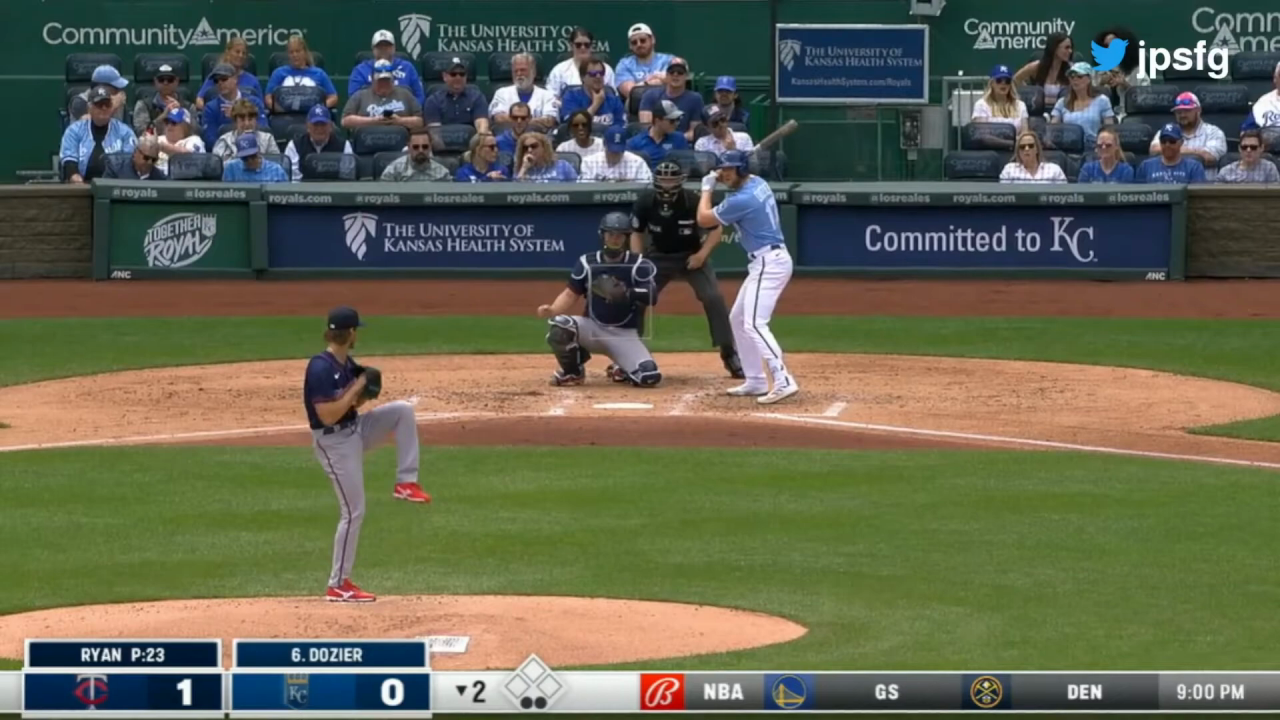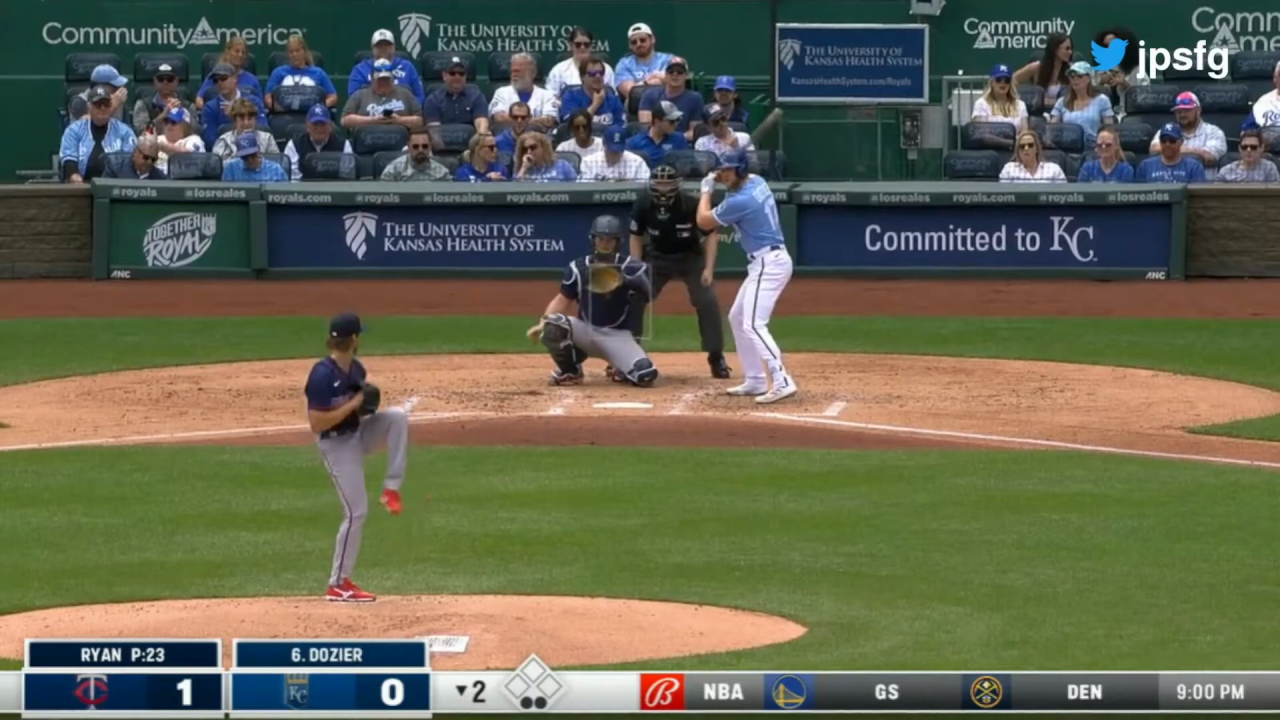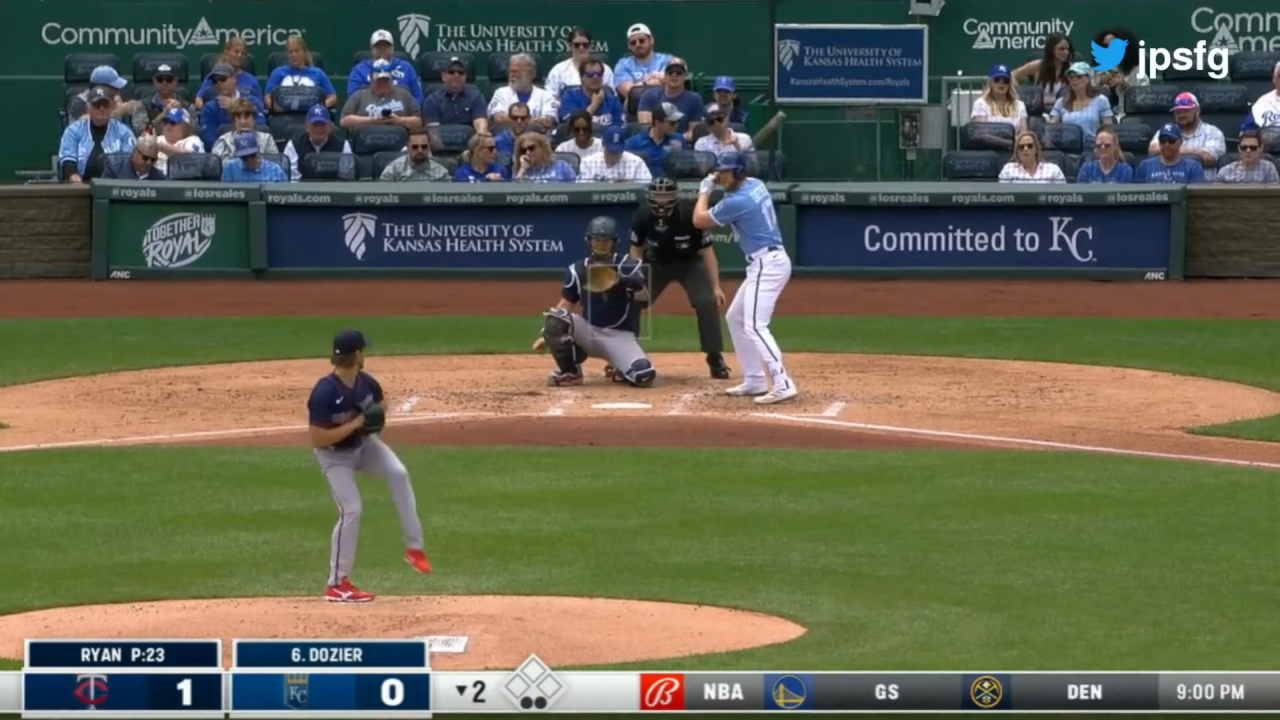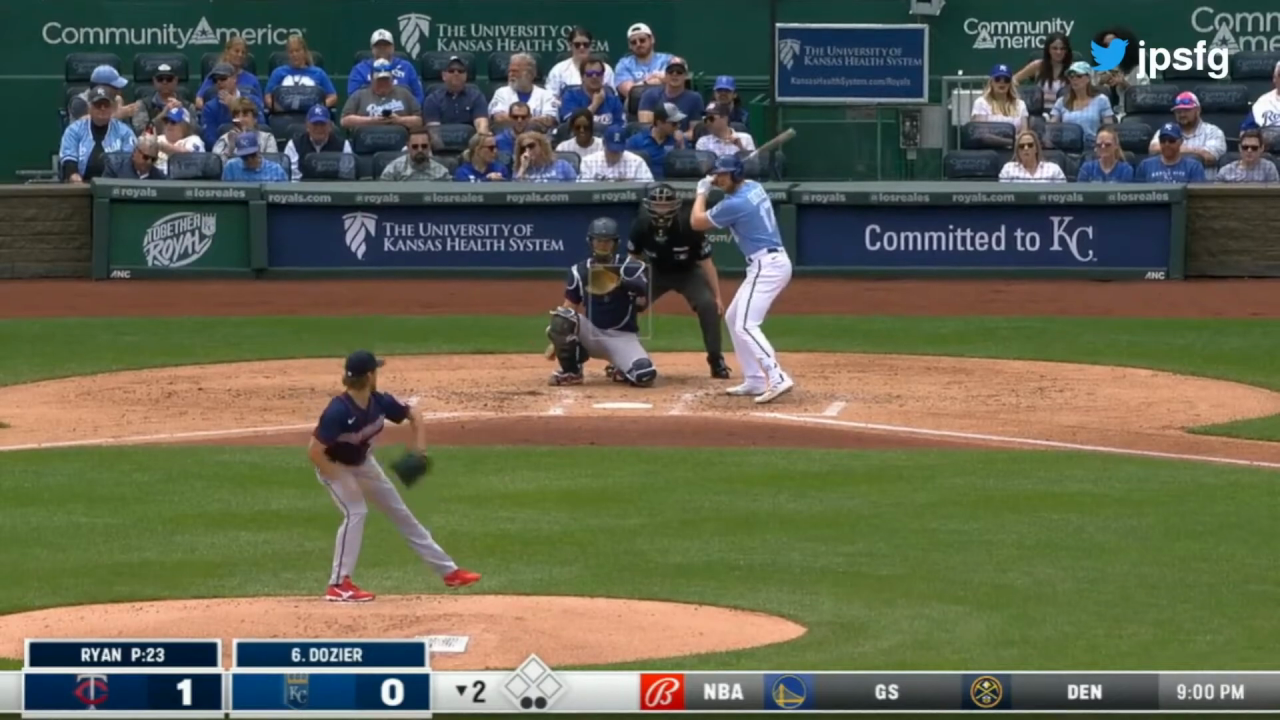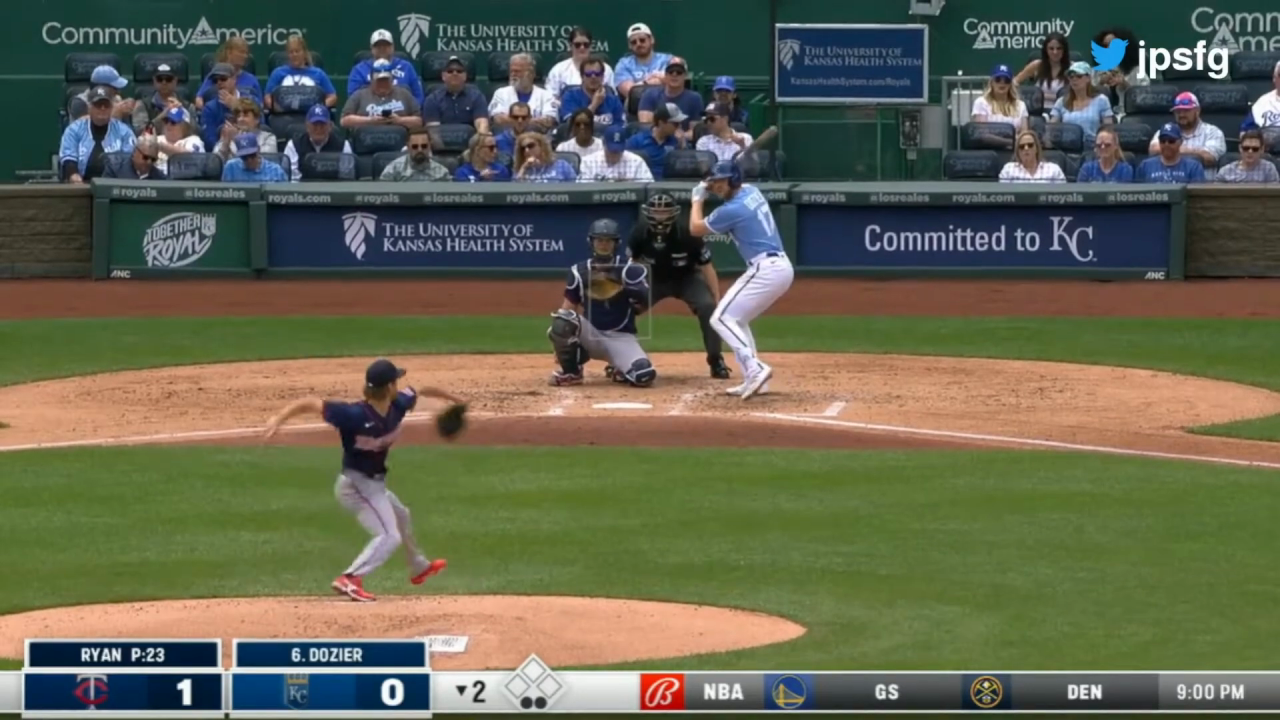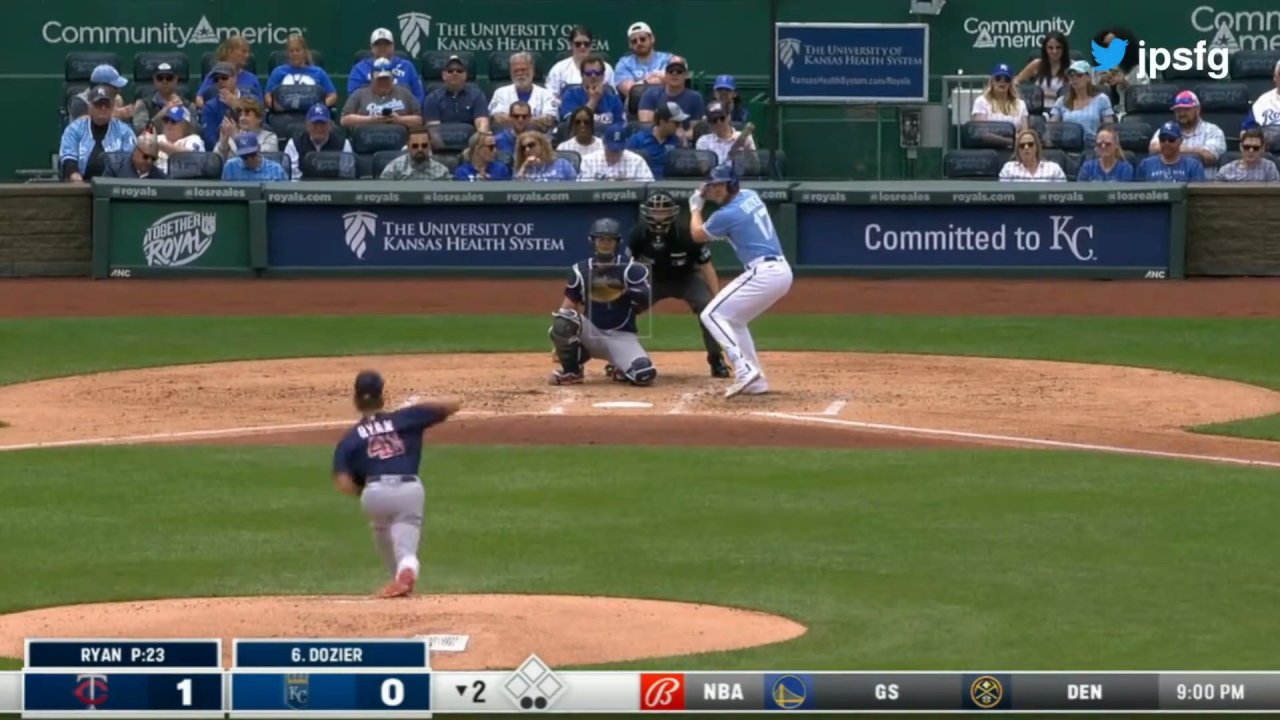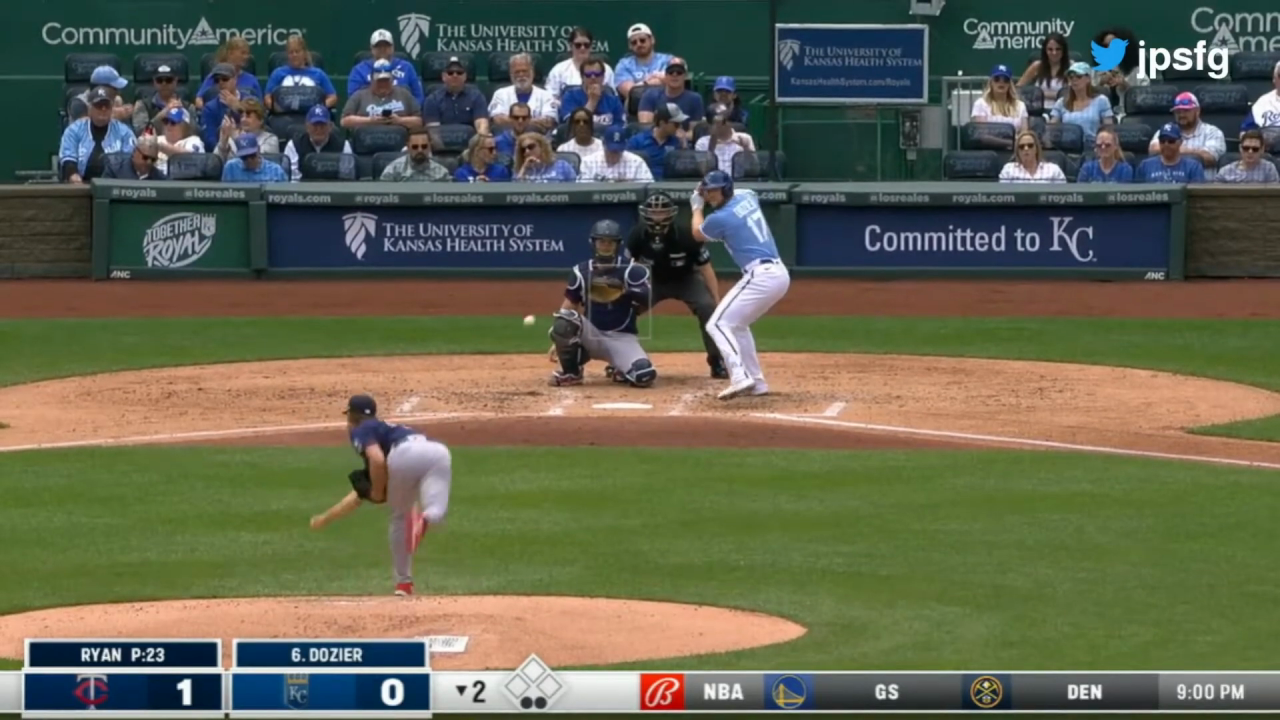
dt=0.2s
person 1, frame 1
left shoulder: (348, 362)
right shoulder: (320, 368)
right elbow: (328, 416)
left wrist: (366, 389)
right wrist: (357, 390)
left hip: (356, 430)
right hip: (335, 443)
left knee: (403, 410)
right knee: (354, 512)
left ankle: (406, 481)
right ankle: (338, 586)
person 1, frame 2
left shoulder: (355, 367)
right shoulder: (322, 376)
right elbow: (317, 424)
left wrist: (368, 400)
right wrist: (353, 404)
left hip: (362, 431)
right hip: (337, 446)
left knee: (398, 416)
right knee: (357, 512)
left ankle: (392, 488)
right ankle: (338, 585)
person 1, frame 3
left shoulder: (364, 381)
right shoulder: (323, 392)
left elbow: (381, 398)
right elbow: (315, 439)
left wrist: (375, 417)
right wrist: (356, 423)
left hip: (363, 442)
right hip: (334, 455)
left knee: (398, 473)
right knee: (352, 511)
left ankle: (414, 547)
right ankle: (338, 584)
person 1, frame 4
left shoulder: (380, 401)
right shoulder: (338, 411)
left elbow: (414, 416)
right elbow: (314, 452)
left wrist: (419, 448)
right wrist: (344, 481)
left hip: (364, 463)
right hip: (334, 469)
left knee: (402, 516)
right knee: (356, 513)
left ankle: (449, 571)
right ankle: (338, 585)
person 1, frame 5
left shoulder: (397, 402)
right shoulder: (354, 414)
left elbow: (419, 391)
right elbow: (308, 403)
left wrist: (450, 397)
right wrist: (277, 419)
left hip: (374, 483)
right hip: (357, 485)
left knee: (401, 518)
right knee: (390, 537)
left ankle: (420, 567)
right ankle: (348, 579)
person 1, frame 6
left shoulder: (349, 439)
right shoulder: (407, 416)
left elbow: (344, 486)
right elbow: (452, 406)
right wrist: (420, 406)
left hip: (374, 496)
right hip: (409, 494)
left knee: (381, 528)
right knee: (406, 552)
left ankle: (400, 577)
right ankle: (406, 571)
person 1, frame 7
left shoulder: (362, 431)
right shoulder: (385, 428)
left elbow: (378, 461)
right elbow: (363, 491)
left wrist: (377, 494)
right wrist: (328, 517)
left hip: (404, 456)
right hip: (437, 453)
left knee: (399, 518)
right knee: (435, 514)
left ankle: (404, 581)
right ankle: (422, 521)
person 2, frame 1
left shoulder: (741, 200)
right shoulder: (758, 182)
left elbow: (703, 219)
right elbow: (741, 181)
left wrist: (706, 188)
right wrist: (719, 178)
left hip: (768, 263)
right hip: (770, 261)
left knee: (754, 323)
right knee: (738, 318)
left ankle: (783, 381)
right ankle: (756, 381)
person 2, frame 2
left shoulder: (740, 201)
right shoulder: (758, 182)
left elbow: (703, 221)
right elbow: (747, 179)
left wrist: (706, 190)
right wrist: (719, 179)
left hip: (768, 264)
right hip: (770, 262)
left knee: (753, 324)
right knee: (738, 318)
left ankle: (782, 382)
right ankle: (756, 381)
person 2, frame 3
left shoulder: (737, 201)
right shoulder: (756, 185)
left elbow: (699, 220)
left wrist: (704, 191)
right wrist: (718, 181)
left hip: (766, 265)
right hip: (772, 262)
left knee: (755, 326)
right knee: (736, 318)
left ankle: (783, 385)
right ankle: (755, 381)
person 2, frame 4
left shoulder: (734, 204)
right shoulder: (755, 187)
left elbow: (696, 222)
left wrist: (701, 192)
right wrist: (715, 182)
left hip: (767, 266)
right hip: (778, 263)
left knee: (745, 325)
right knee: (736, 319)
left ankle: (777, 378)
right ankle: (755, 381)
person 2, frame 5
left shoulder: (731, 210)
right shoulder: (752, 191)
left elbow: (696, 229)
left wrist: (697, 199)
right wrist: (710, 189)
left hip: (766, 270)
right hip: (782, 268)
left knee: (721, 318)
right knee: (735, 320)
left ankle: (755, 370)
right ankle: (754, 380)
person 2, frame 6
left shoulder: (727, 214)
right shoulder: (750, 195)
left elbow: (697, 236)
left wrist: (695, 207)
right wrist: (708, 195)
left hip: (763, 273)
right hip: (782, 272)
left knee: (712, 315)
right knee: (734, 321)
left ankle: (743, 370)
right ankle: (756, 380)
person 2, frame 7
left shoulder: (718, 218)
right shoulder: (747, 198)
left elbow: (697, 235)
left wrist: (697, 207)
right wrist: (714, 199)
left hip: (759, 276)
right hip: (777, 274)
left knee: (718, 325)
right knee: (736, 323)
left ankle: (740, 378)
right ankle: (755, 380)
person 3, frame 1
left shoulder: (694, 201)
right shoulder: (645, 202)
left elbow: (716, 229)
right elbow: (637, 235)
left wrist: (702, 254)
left hip: (692, 256)
right hip: (657, 257)
left knee: (714, 298)
left ankle: (729, 354)
person 3, frame 2
left shoulder: (692, 205)
right shoulder: (643, 205)
left elbow: (711, 236)
right elbow: (635, 238)
left wrist: (709, 268)
left hip: (691, 257)
right hip: (657, 258)
left knee: (707, 301)
right knee: (635, 299)
left ankle: (716, 357)
person 3, frame 3
left shoulder: (690, 216)
right shoulder: (642, 216)
left elbow: (707, 252)
right elbow: (636, 250)
left wrist: (716, 286)
left hip: (690, 264)
right hip: (656, 263)
left knee: (707, 302)
left ankle: (715, 358)
person 3, frame 4
left shoulder: (690, 227)
right shoulder: (640, 226)
left elbow: (706, 263)
right elbow: (633, 259)
left wrist: (718, 297)
left hip: (688, 272)
right hip: (654, 273)
left knee: (708, 305)
left ankle: (716, 359)
person 3, frame 5
left shoulder: (688, 235)
right shoulder: (639, 233)
left elbow: (707, 268)
left wrist: (718, 301)
left hip: (687, 279)
right hip: (653, 279)
left knee: (708, 307)
left ankle: (715, 360)
person 3, frame 6
left shoulder: (688, 234)
right shoulder: (638, 234)
left elbow: (707, 268)
left hip: (687, 278)
right hip: (653, 280)
left knee: (707, 306)
left ankle: (716, 359)
person 3, frame 7
left shoulder: (687, 235)
right shoulder: (637, 235)
left elbow: (706, 269)
left wrist: (717, 302)
left hip: (686, 279)
right hip: (653, 281)
left knee: (707, 307)
left ankle: (716, 360)
person 4, frame 1
left shoulder: (639, 265)
right shoulder: (587, 263)
left elbow: (651, 297)
right elbow: (570, 294)
left wrist: (629, 294)
right wrist: (553, 310)
left hip: (624, 334)
right hip: (592, 328)
left knee: (650, 376)
right knee: (560, 326)
left ankle: (623, 370)
right ankle: (573, 372)
person 4, frame 2
left shoulder: (629, 265)
right shoulder: (578, 267)
left elbow: (646, 290)
right elbow: (562, 301)
left wrist: (623, 281)
right wrist: (542, 326)
left hip: (617, 335)
right hip: (587, 331)
left knee: (645, 375)
right knee: (553, 325)
left ankle: (620, 368)
right ankle: (571, 372)
person 4, frame 3
left shoulder: (627, 264)
right shoulder: (577, 270)
left elbow: (640, 284)
right elbow: (564, 306)
left wrist: (618, 279)
right wrist: (548, 336)
left hip: (619, 335)
right hip: (588, 332)
left knee: (643, 376)
right knee: (555, 318)
left ankle: (620, 369)
right ankle: (570, 371)
person 4, frame 4
left shoulder: (630, 266)
right shoulder: (579, 271)
left elbow: (644, 291)
right elbow: (569, 308)
left wrist: (620, 282)
right wrist: (559, 340)
left hip: (621, 336)
right hip: (591, 333)
left knee: (645, 375)
right knee: (561, 317)
left ankle: (622, 369)
right ankle: (571, 371)
person 4, frame 5
left shoulder: (630, 269)
right shoulder: (579, 271)
left elbow: (645, 299)
right elbow: (568, 307)
left wrist: (622, 287)
right wrist: (561, 340)
left hip: (620, 337)
right hip: (590, 334)
left knee: (644, 375)
right knee: (562, 319)
left ankle: (620, 370)
right ankle: (571, 372)
person 4, frame 6
left shoulder: (632, 269)
right shoulder: (580, 270)
left elbow: (647, 300)
right elbow: (568, 306)
left wrist: (624, 290)
right wrist: (561, 340)
left hip: (621, 336)
right hip: (591, 333)
left knee: (644, 374)
right knee: (563, 318)
left ankle: (620, 368)
right ankle: (572, 371)
person 4, frame 7
left shoulder: (632, 270)
right shoulder: (581, 271)
left elbow: (647, 300)
right elbow: (568, 307)
left wrist: (624, 290)
right wrist: (559, 341)
left hip: (621, 338)
right hip: (591, 335)
left knee: (644, 376)
right knee: (564, 319)
left ankle: (621, 369)
right ankle: (571, 372)
